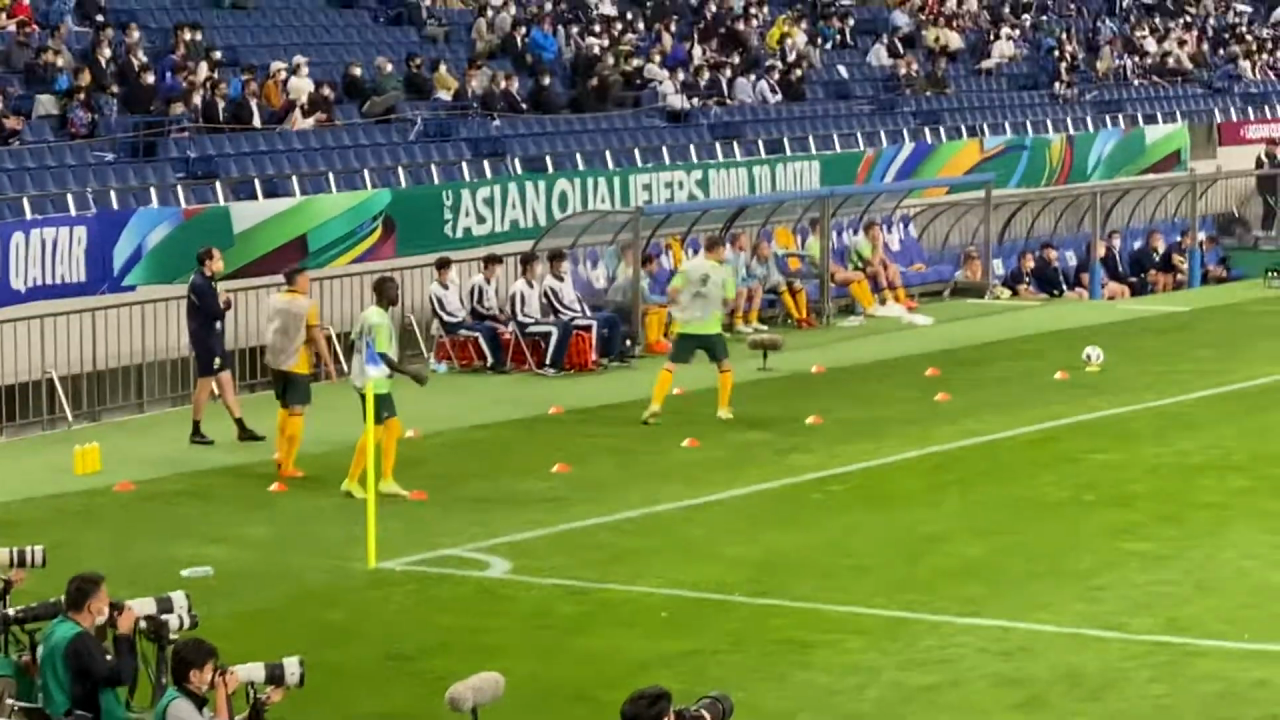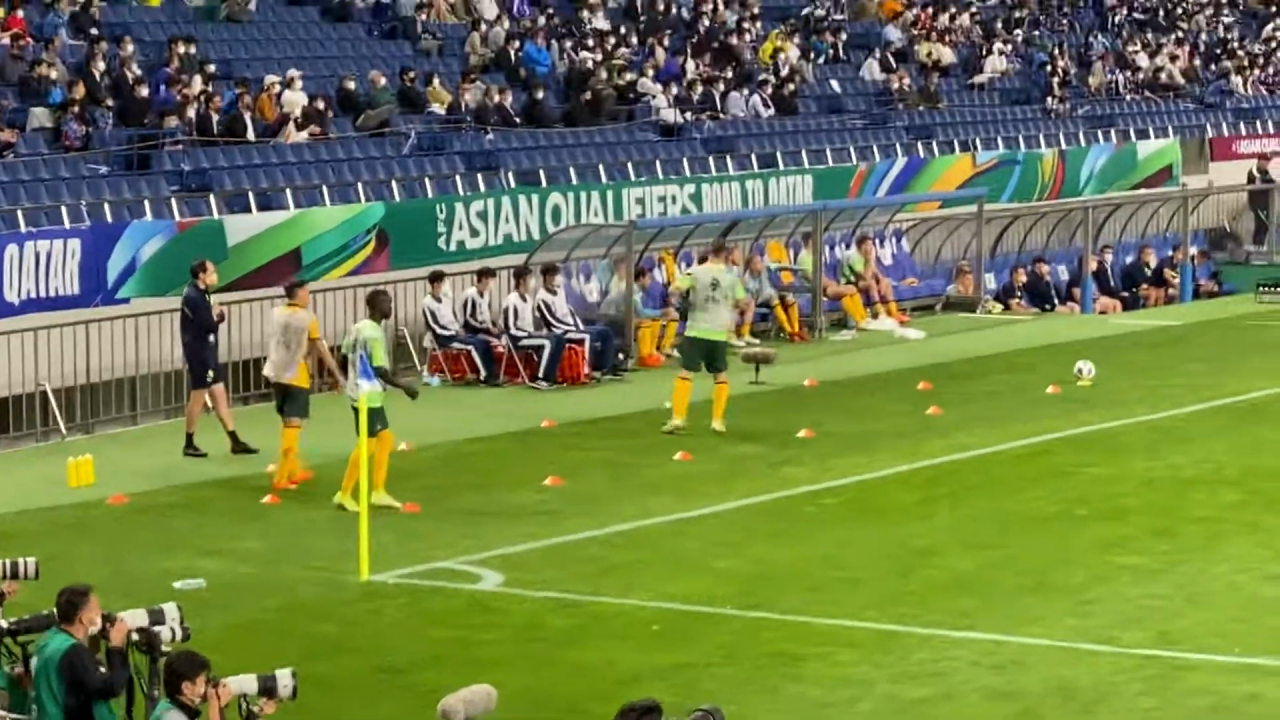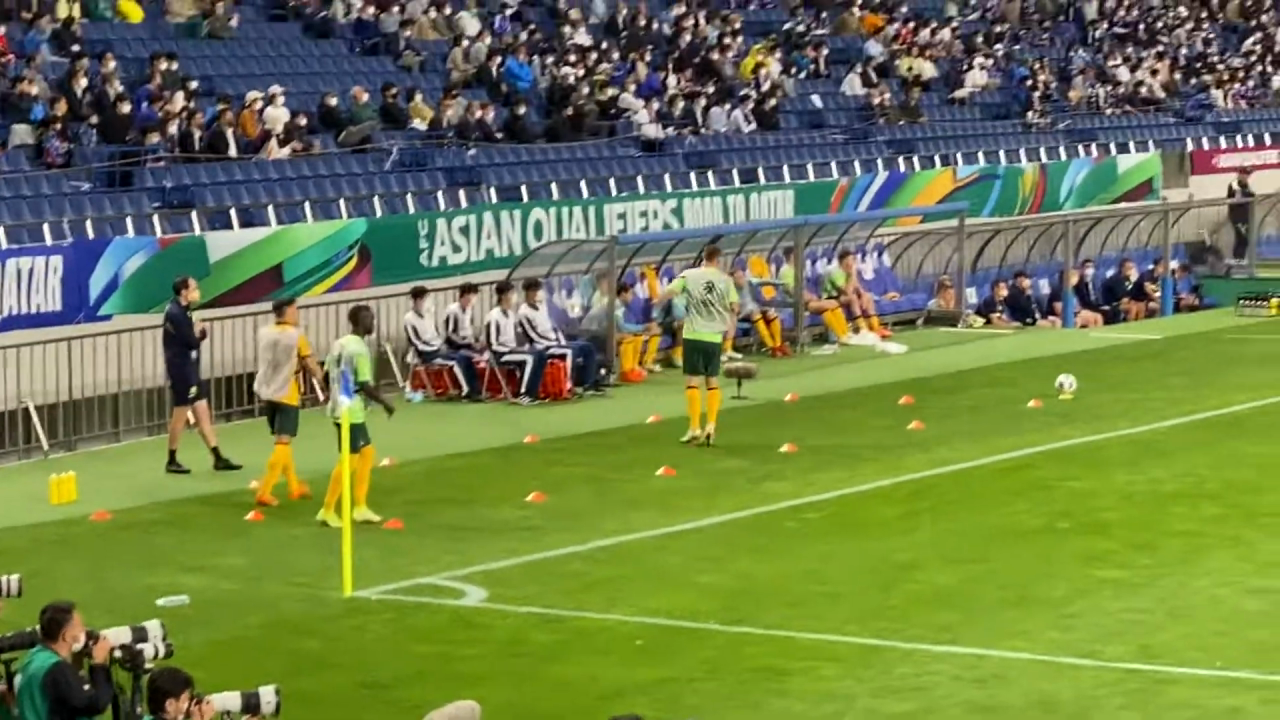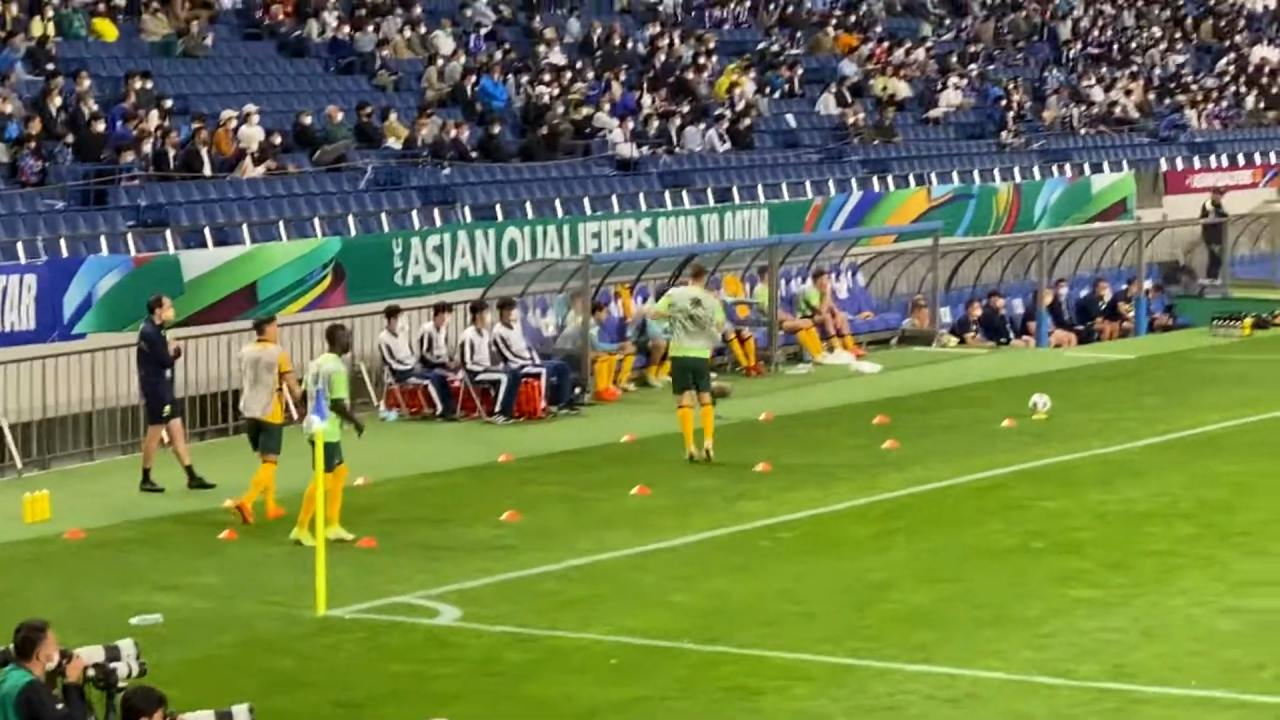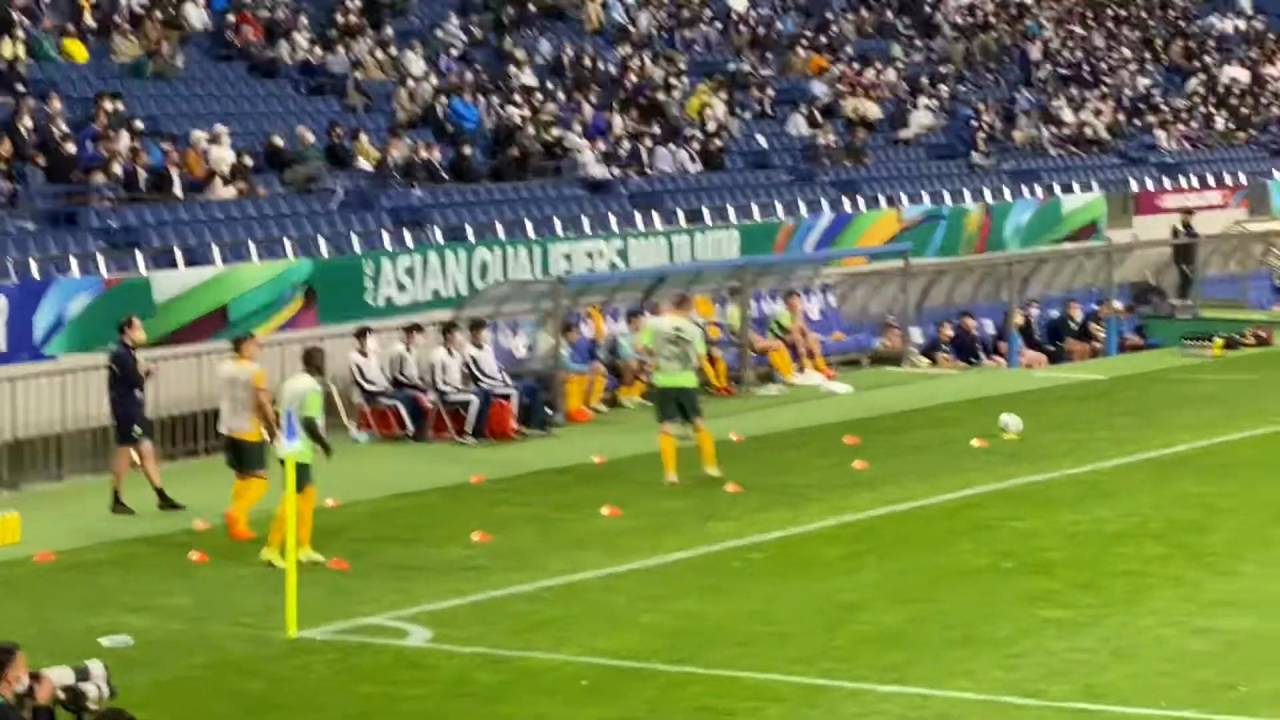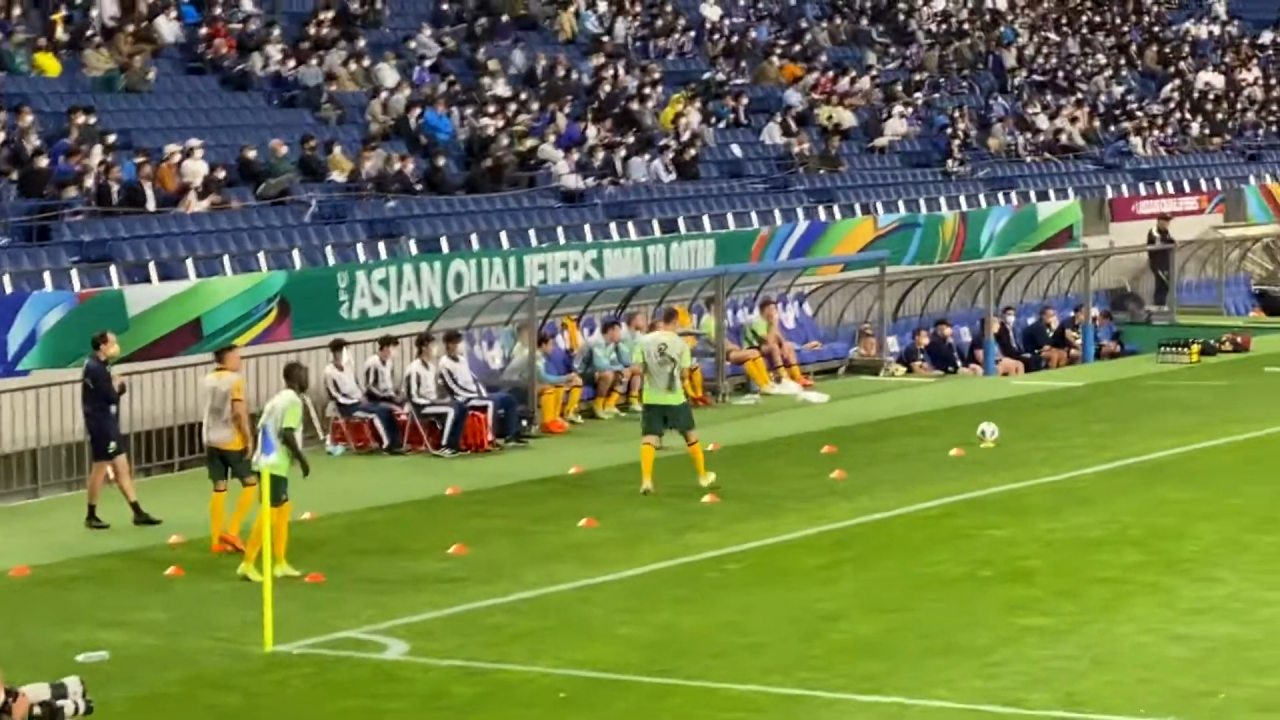
dt=0.1s
person 1, frame 1
left shoulder: (367, 315)
right shoulder: (380, 321)
left elbow: (355, 345)
right elbow: (383, 357)
left wrist: (359, 368)
right wrist: (412, 374)
left hip: (377, 383)
right hip: (374, 384)
left knee: (393, 427)
right knee: (374, 432)
left ankle: (386, 481)
right ankle: (351, 481)
person 1, frame 2
left shoulder: (357, 328)
right shoulder: (374, 335)
left elbow: (344, 359)
right elbow: (380, 371)
left wrist: (350, 380)
right wrist: (405, 387)
left hip: (369, 396)
right hip: (368, 398)
left knee: (385, 439)
right knee: (367, 445)
left ankle: (378, 492)
right ankle: (344, 494)
person 1, frame 3
left shoulder: (339, 344)
right shoulder: (360, 350)
left elbow: (327, 375)
right elbow: (364, 385)
left wrist: (334, 397)
right wrist: (385, 403)
left hip: (342, 408)
right hip: (351, 413)
left knee: (367, 454)
right knee: (349, 461)
left ankle: (360, 507)
right ankle: (327, 511)
person 1, frame 4
left shoulder: (317, 364)
right shoulder: (337, 368)
left elbow: (304, 394)
right elbow: (338, 403)
right wrist: (356, 422)
left hip: (324, 429)
right hip: (327, 431)
left knee: (339, 473)
right knee: (322, 479)
left ankle: (333, 526)
right ankle: (301, 529)
person 1, frame 5
left shoulder: (291, 384)
right shoulder: (313, 388)
left elbow: (281, 414)
right elbow: (310, 422)
right wrist: (325, 444)
left hip: (292, 449)
right hip: (299, 451)
left knee: (309, 494)
right knee: (292, 500)
left ankle: (304, 548)
right ankle: (271, 550)
person 1, frame 6
left shoulder: (278, 400)
right shoulder: (294, 401)
left elbow: (261, 430)
right elbow: (287, 434)
right wrist: (302, 460)
left hip: (266, 461)
right hip: (275, 464)
left knee: (283, 511)
right knee: (269, 514)
left ankle: (280, 564)
right ankle: (247, 564)
person 2, frame 1
left shoulder: (274, 300)
right shoulder: (307, 305)
right elbow: (317, 337)
right wrist: (329, 365)
left hip: (276, 363)
right hip: (297, 366)
left knee: (284, 410)
right knee: (295, 414)
left ankle: (282, 457)
right ankle: (288, 466)
person 2, frame 2
left shoulder: (276, 314)
right shoulder: (308, 318)
right elbow: (321, 349)
right wrist: (338, 374)
left hip: (276, 376)
right hip: (297, 379)
left knee: (287, 423)
right knee: (293, 427)
left ankle: (296, 471)
right ankle: (281, 478)
person 2, frame 3
left shoulder: (264, 333)
right shoulder: (297, 336)
right elbow: (311, 367)
left hip: (267, 394)
right hip: (288, 396)
left knee: (282, 441)
right knee: (283, 444)
left ankle: (294, 486)
right ankle: (265, 491)
person 2, frame 4
left shoulder: (245, 352)
right shoulder: (278, 353)
right elbow: (291, 384)
right wrist: (299, 398)
left hip: (250, 413)
right hip: (271, 414)
left knee: (264, 459)
right knee: (269, 463)
left ankle: (271, 507)
right ankle: (246, 502)
person 2, frame 5
left shoulder: (224, 369)
right shoulder: (254, 370)
right elbow: (263, 401)
right wrist: (274, 426)
left hip: (229, 430)
right hip: (249, 432)
left knee: (242, 477)
right knee: (259, 479)
left ankle: (240, 526)
right ankle: (234, 513)
person 2, frame 6
left shoulder: (208, 380)
right shoulder: (235, 380)
right elbow: (240, 412)
right wrist: (249, 440)
left hip: (212, 441)
right hip: (232, 442)
left knee: (219, 489)
right knee: (250, 485)
left ankle: (217, 540)
right ankle: (232, 531)
person 3, frame 1
left shoulder: (207, 281)
right shoulder: (200, 284)
left elbow: (222, 305)
right elbow: (216, 313)
left wrist: (222, 302)
right wrist: (222, 304)
left hip: (215, 339)
right hip: (206, 340)
left knee: (226, 383)
right knee: (205, 385)
left ankle: (242, 429)
right ankle: (196, 432)
person 3, frame 2
left shoulder: (201, 294)
right shoulder: (193, 296)
left elbow: (219, 317)
right elbow: (210, 325)
left wrist: (217, 313)
right wrist: (214, 316)
left hip: (208, 351)
right hip: (199, 353)
left knee: (219, 395)
right knee: (198, 397)
left ankle: (235, 441)
right ankle: (189, 444)
person 3, frame 3
left shoulder: (183, 310)
right shoulder: (175, 313)
left elbow: (200, 334)
right elbow: (192, 342)
left wrist: (198, 331)
right wrist: (196, 332)
left hip: (190, 368)
right hip: (181, 369)
left knee: (202, 412)
right knee: (181, 414)
left ankle: (218, 458)
right ankle: (171, 461)
person 3, frame 4
left shoulder: (157, 330)
right shoulder: (149, 332)
left elbow: (175, 352)
right elbow: (166, 361)
left wrist: (172, 349)
right wrist: (171, 351)
left hip: (164, 387)
right hip: (155, 388)
left knee: (177, 431)
right knee: (155, 433)
left ankle: (192, 477)
right ankle: (146, 479)
person 3, frame 5
left shoulder: (128, 350)
right shoulder: (120, 353)
left elbow: (141, 374)
right elbow: (137, 381)
left wrist: (142, 371)
right wrist: (141, 372)
left hip: (135, 407)
right hip: (126, 409)
left knee: (147, 452)
right knee: (124, 453)
left ankle: (162, 497)
right ankle: (116, 500)
person 3, frame 6
left shoulder: (101, 365)
right shoulder: (94, 368)
left elbow: (119, 389)
right elbow: (111, 396)
left wrist: (116, 385)
right wrist: (115, 388)
left hip: (109, 423)
right hip: (100, 424)
left knee: (122, 467)
right knee: (100, 469)
left ankle: (138, 513)
right ankle: (91, 516)
person 4, frame 1
left shoulder: (687, 267)
right shoulder: (724, 273)
left elbow: (672, 293)
right elbow: (730, 301)
left wrist: (678, 306)
left hip: (687, 327)
right hip: (711, 329)
left knee: (669, 367)
right knee: (724, 366)
left ankle: (655, 406)
right ankle: (723, 409)
person 4, frame 2
left shoulder: (695, 272)
right shoulder: (732, 276)
left elbow: (675, 290)
right elbow: (743, 304)
left hip: (695, 333)
right hip: (719, 334)
left knee: (685, 375)
right knee: (721, 378)
left ankle: (678, 418)
right ankle: (717, 420)
person 4, frame 3
left shoulder: (689, 275)
right shoulder: (725, 280)
left elbow: (665, 295)
right elbow: (735, 308)
left hip: (692, 336)
right hip: (714, 337)
left knee: (692, 381)
right knee: (713, 383)
left ankle: (694, 429)
right ankle: (710, 426)
person 4, frame 4
left shoulder: (674, 293)
right shoulder: (712, 299)
left elbow: (654, 314)
right elbow: (720, 327)
left wrist: (668, 315)
left hip: (680, 354)
right hip: (702, 354)
left knee: (685, 401)
right knee: (705, 398)
left ankle: (691, 447)
right ankle: (708, 442)
person 4, frame 5
left shoulder: (655, 323)
right shoulder: (694, 330)
left elbow: (642, 347)
right elbow: (698, 359)
left hip: (663, 383)
right hip: (686, 383)
left knee: (667, 428)
right knee: (698, 424)
left ankle: (670, 473)
right ankle: (710, 465)
person 4, frame 6
left shoulder: (645, 340)
right shoulder: (681, 344)
right elbow: (684, 373)
left hip: (652, 399)
right hip: (675, 399)
left knee: (649, 441)
right knee: (691, 437)
left ankle: (646, 480)
right ankle: (703, 475)
